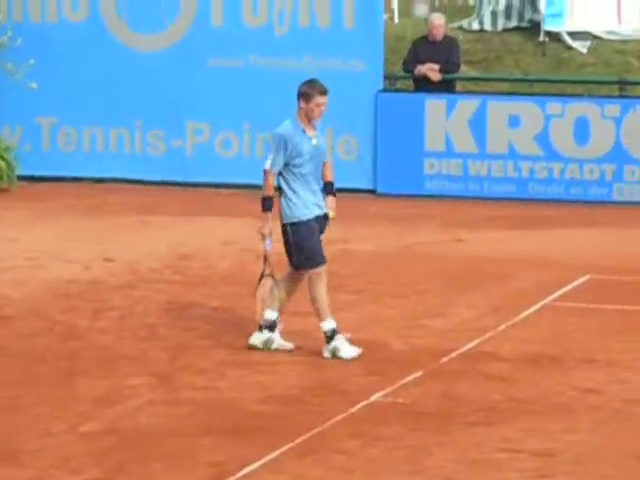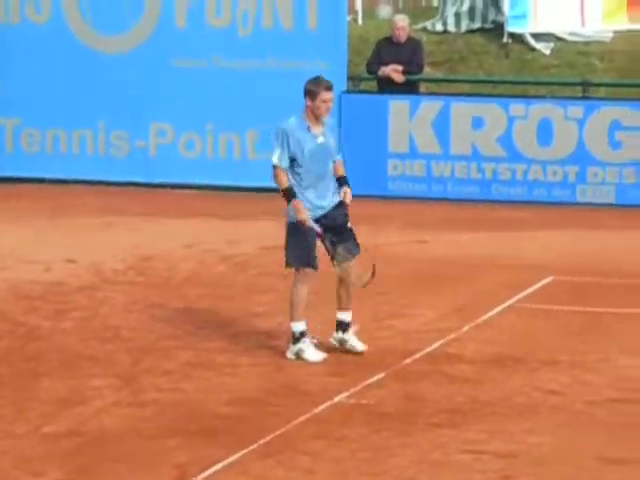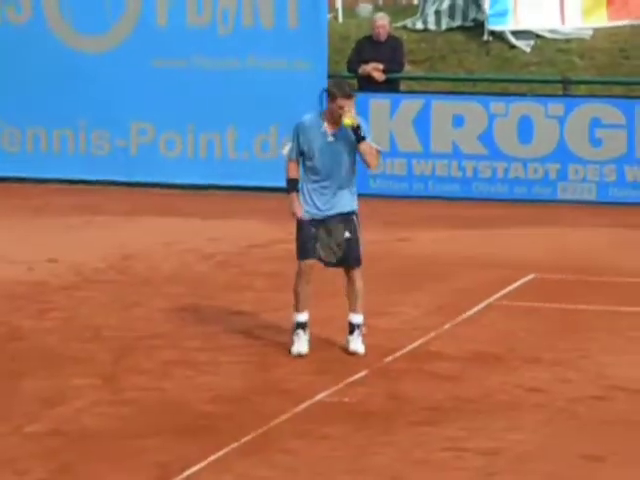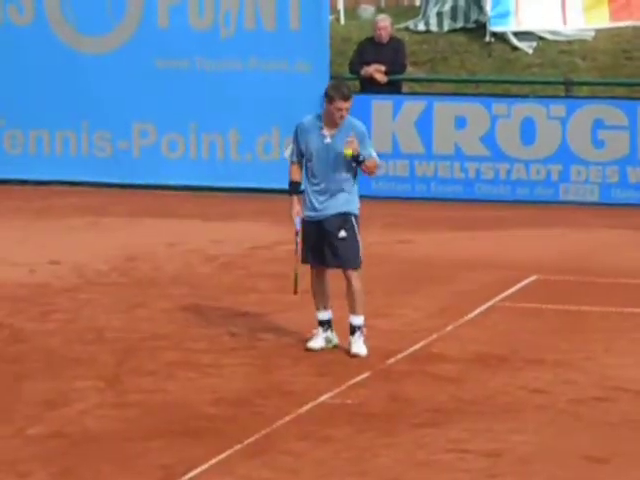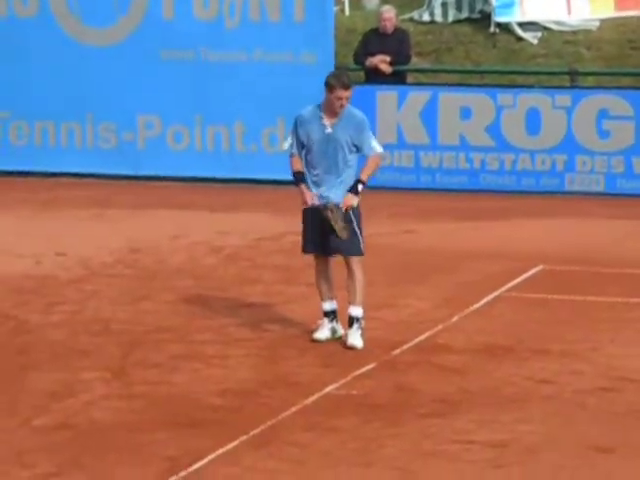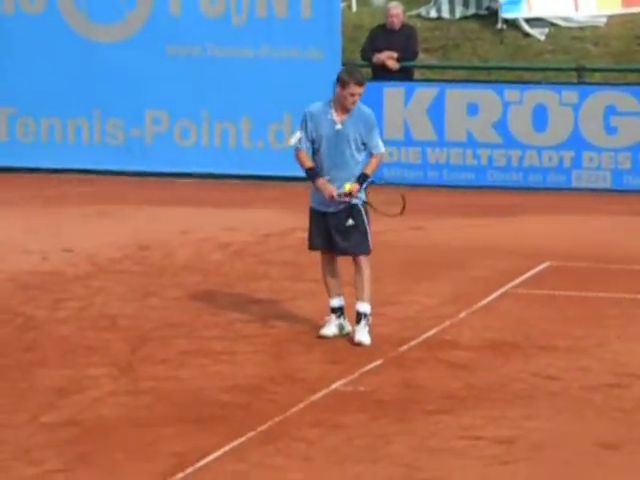
dt=0.4s
person 1, frame 1
left shoulder: (317, 130)
right shoulder: (284, 134)
right elbow: (270, 175)
left wrist: (330, 193)
right wrist: (267, 217)
left hip: (316, 211)
right hip: (299, 215)
left knee: (296, 273)
right knee: (318, 272)
left ankle: (266, 330)
right ankle: (332, 339)
person 1, frame 2
left shoulder: (329, 127)
right shoulder: (289, 130)
right elbow: (279, 170)
left wrist: (344, 185)
right wrist: (295, 203)
left hip: (332, 207)
right hip: (304, 214)
left knee: (347, 265)
right knee: (303, 273)
left ankle: (344, 330)
right ankle: (298, 340)
person 1, frame 3
left shoulder: (354, 127)
right shoulder: (304, 126)
left elbow: (373, 162)
right elbow: (293, 162)
left wrist: (356, 130)
right wrist: (294, 197)
left hip: (344, 209)
right hip: (310, 209)
left knee: (353, 270)
right knee: (304, 267)
left ankle: (355, 331)
right ankle: (300, 329)
person 1, frame 4
left shoulder: (357, 130)
right shoulder: (304, 128)
left elbow: (373, 168)
right elbow: (296, 164)
left wrist: (358, 158)
right wrist: (295, 198)
left hip: (343, 210)
right hip: (312, 211)
left knee: (351, 272)
right knee: (317, 272)
left ankle: (357, 332)
right ankle: (326, 329)
person 1, frame 5
left shoulder: (357, 119)
right shoulder: (304, 119)
left elbow: (375, 155)
right elbow: (296, 155)
left wrist: (356, 190)
right wrist: (302, 187)
left hip: (344, 203)
right hip: (315, 203)
left knee: (353, 260)
right knee: (320, 260)
left ankle: (355, 323)
right ankle: (330, 320)
person 1, frame 6
left shoulder: (366, 117)
right shoulder: (313, 114)
left elbow: (377, 154)
right elbow: (301, 151)
left wrist: (360, 181)
right wrist: (319, 180)
left hip: (352, 200)
right hip: (322, 200)
left knee: (360, 257)
right knee: (327, 256)
left ankle: (363, 320)
right ankle: (338, 316)
